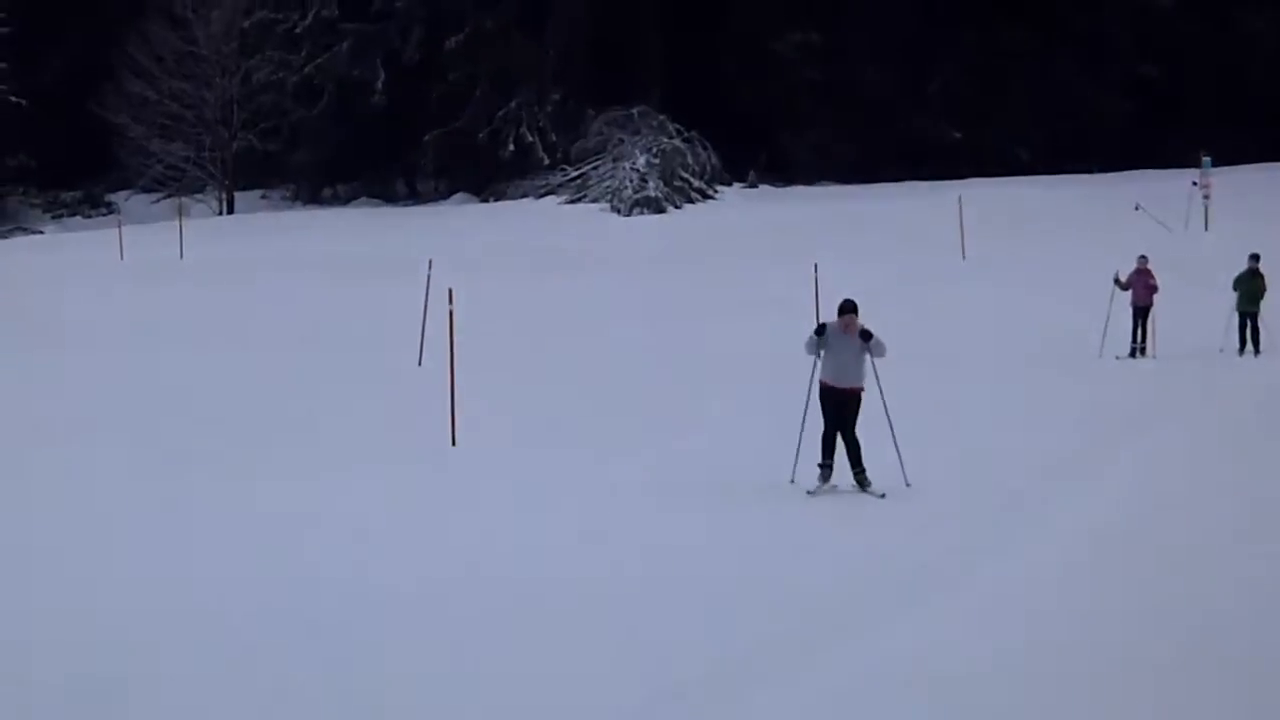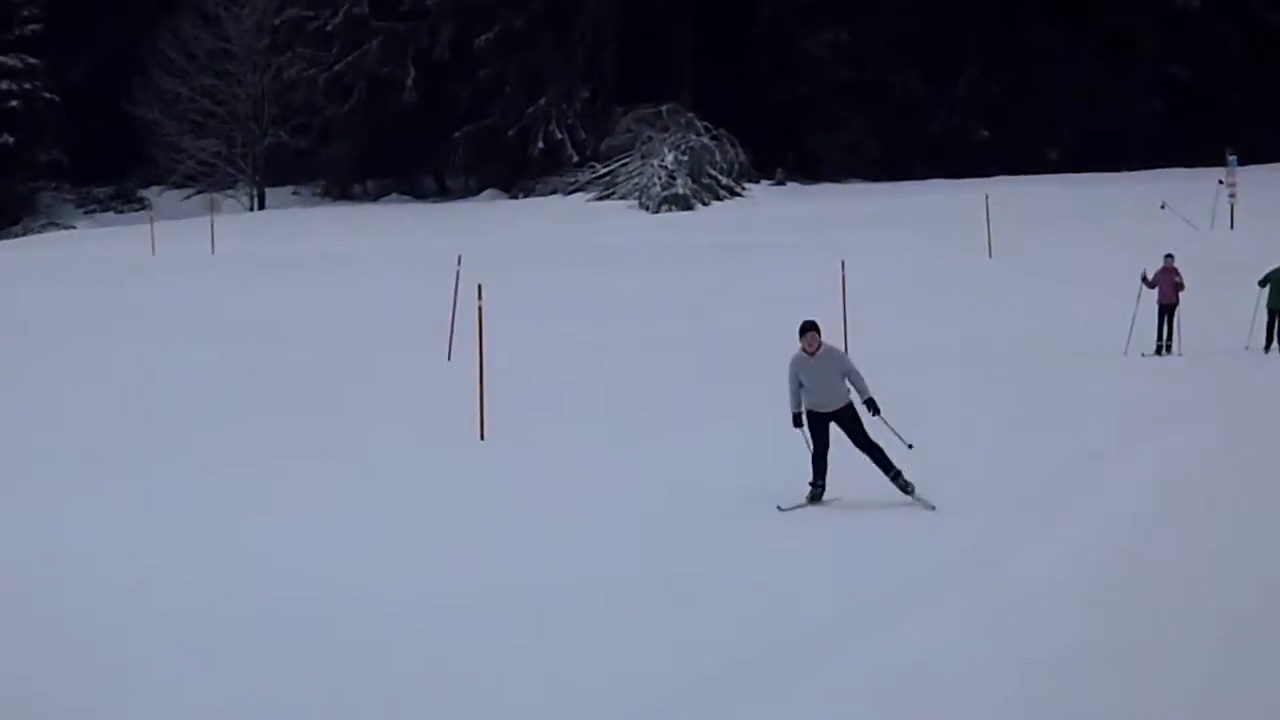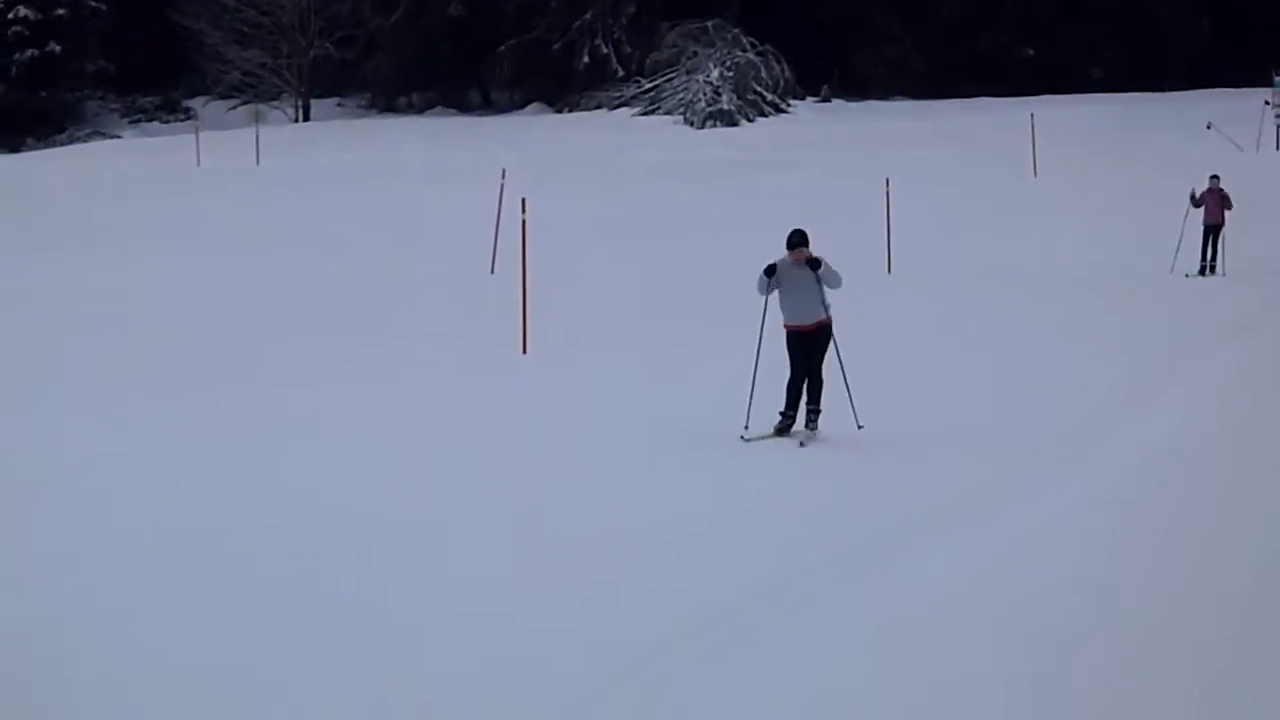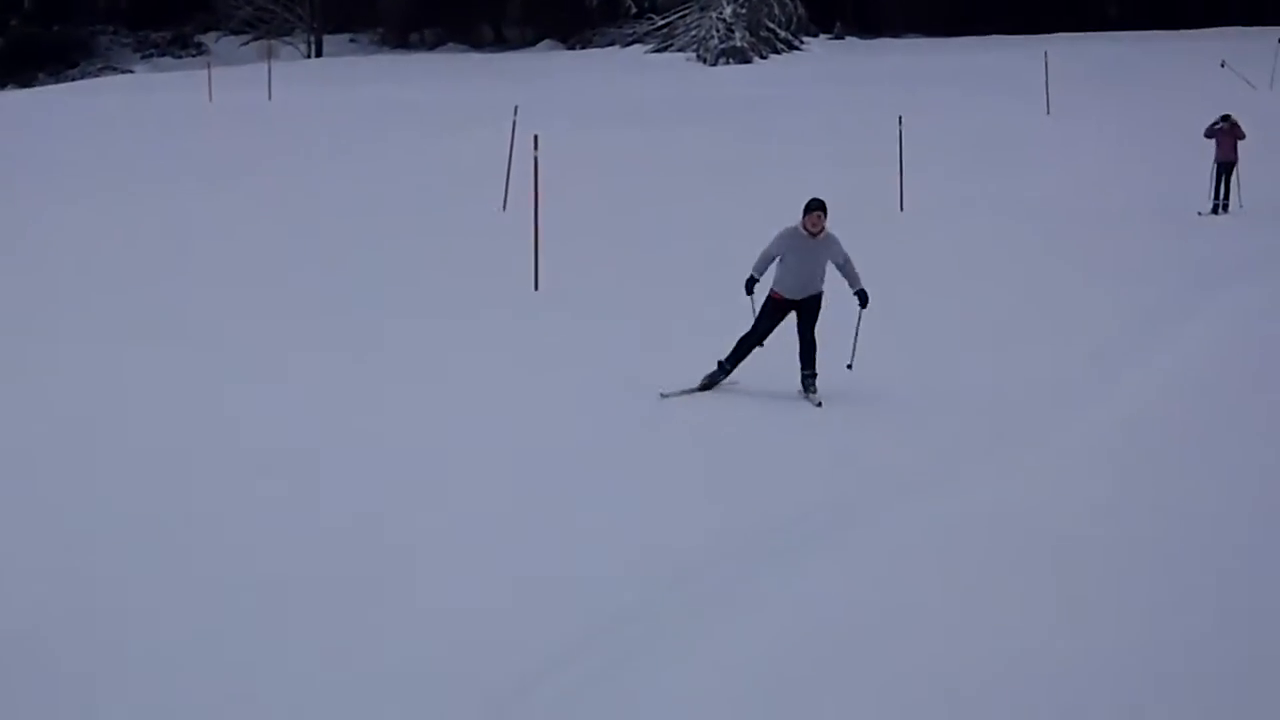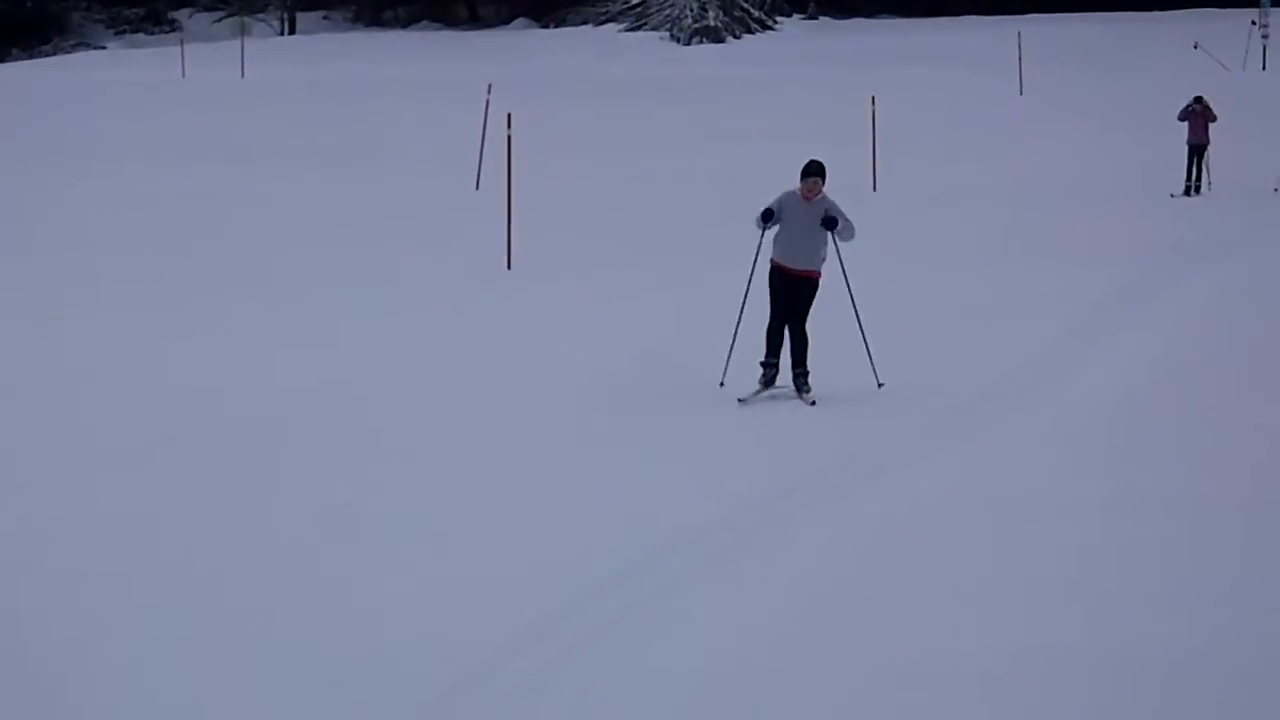
dt=0.5s
person 1, frame 1
left shoulder: (863, 334)
right shoulder: (829, 330)
left elbow: (880, 351)
right elbow: (810, 349)
left wrist: (870, 339)
right wrist: (817, 335)
left hip: (852, 391)
right hip: (828, 387)
left knee: (848, 432)
right knee: (831, 427)
left ankle: (859, 472)
person 1, frame 2
left shoulder: (835, 355)
right shoulder: (797, 362)
left elbow: (854, 375)
right elbow: (795, 387)
left wrist: (867, 397)
right wrist: (796, 411)
left hip: (842, 406)
right hip: (815, 412)
left knee: (863, 442)
right knee: (820, 447)
left ankle: (896, 477)
right ankle: (818, 487)
person 1, frame 3
left shoulder: (815, 263)
right shoulder: (780, 267)
left elbow: (836, 282)
right elbow: (763, 290)
left wrist: (820, 267)
right wrist: (766, 274)
left hip: (820, 326)
right hip: (795, 329)
left knee: (814, 369)
right knee: (798, 372)
left ankle: (812, 413)
right ankle: (788, 416)
person 1, frame 4
left shoulder: (831, 242)
right shoulder: (788, 235)
left elbow: (845, 264)
right elbow: (768, 254)
left wrist: (858, 288)
right wrist: (753, 277)
left hip: (811, 297)
right hip: (781, 294)
left knee: (806, 333)
right knee: (757, 334)
left ankle: (808, 377)
right ankle: (725, 368)
person 1, frame 5
left shoulder: (827, 205)
right shoulder: (787, 198)
left elbow: (848, 230)
right elbow: (762, 223)
left wrist: (836, 223)
right wrist: (765, 217)
left hip: (808, 274)
right hip: (780, 269)
left knee: (797, 323)
right knee: (777, 319)
left ankle: (800, 375)
right ankle: (770, 368)
